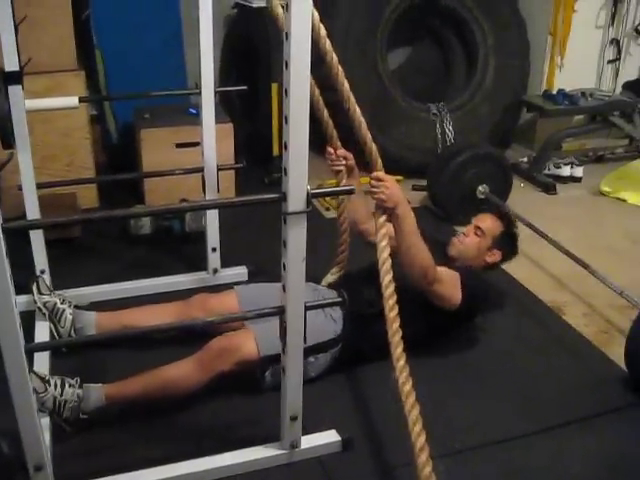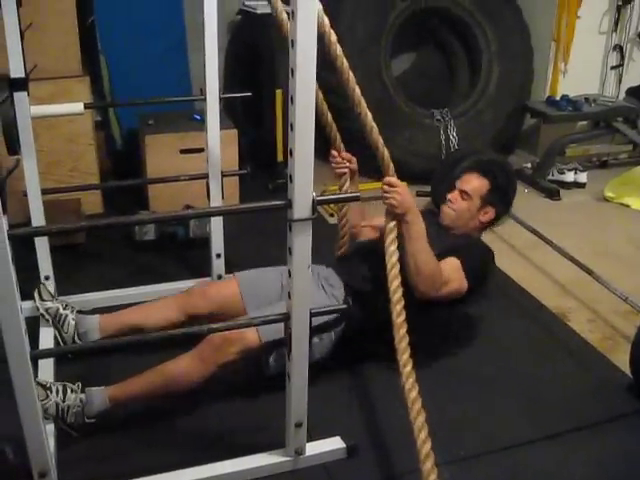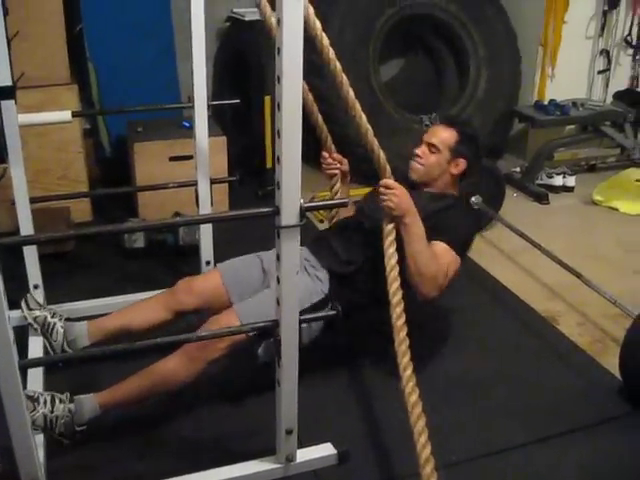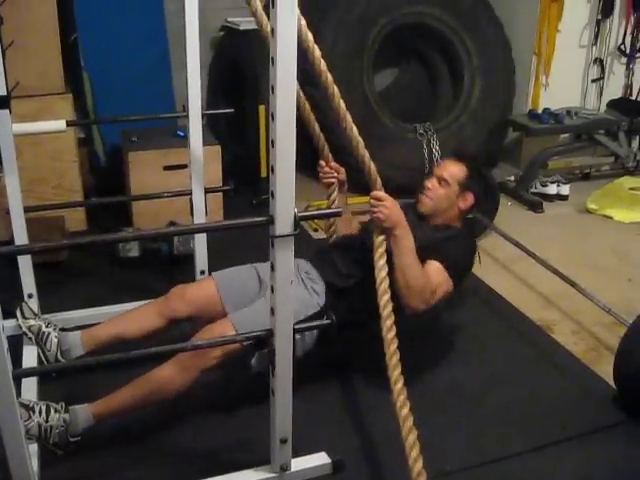
dt=0.3s
person 1, frame 1
left shoulder: (469, 287)
right shoulder: (440, 250)
left elbow: (423, 279)
right elbow: (367, 227)
left wrist: (402, 208)
right wrist: (351, 177)
left hip: (342, 327)
right hip: (323, 294)
left knee: (222, 352)
right knee: (201, 306)
left ankle: (83, 399)
right ankle: (80, 323)
person 1, frame 2
left shoulder: (473, 256)
right shoulder: (437, 218)
left elbow: (427, 284)
right elbow: (359, 231)
left wrist: (410, 216)
right wrist: (352, 182)
left hip: (345, 307)
right hip: (325, 277)
left knee: (223, 343)
right knee: (202, 296)
left ankle: (89, 404)
right ankle: (85, 328)
person 1, frame 3
left shoulder: (454, 217)
right shoulder: (407, 183)
left elbow: (428, 285)
left wrist: (409, 216)
right wrist: (341, 181)
left hip: (326, 287)
right hip: (303, 256)
left knee: (211, 339)
right knee: (185, 292)
left ankle: (79, 410)
right ankle: (73, 336)
person 1, frame 4
left shoulder: (455, 245)
right shoulder: (413, 211)
left elbow: (416, 298)
left wrist: (400, 230)
right wrist: (340, 192)
left hip: (323, 299)
right hip: (303, 270)
left knee: (203, 349)
right knee: (179, 299)
left ankle: (74, 422)
right ankle: (69, 346)
